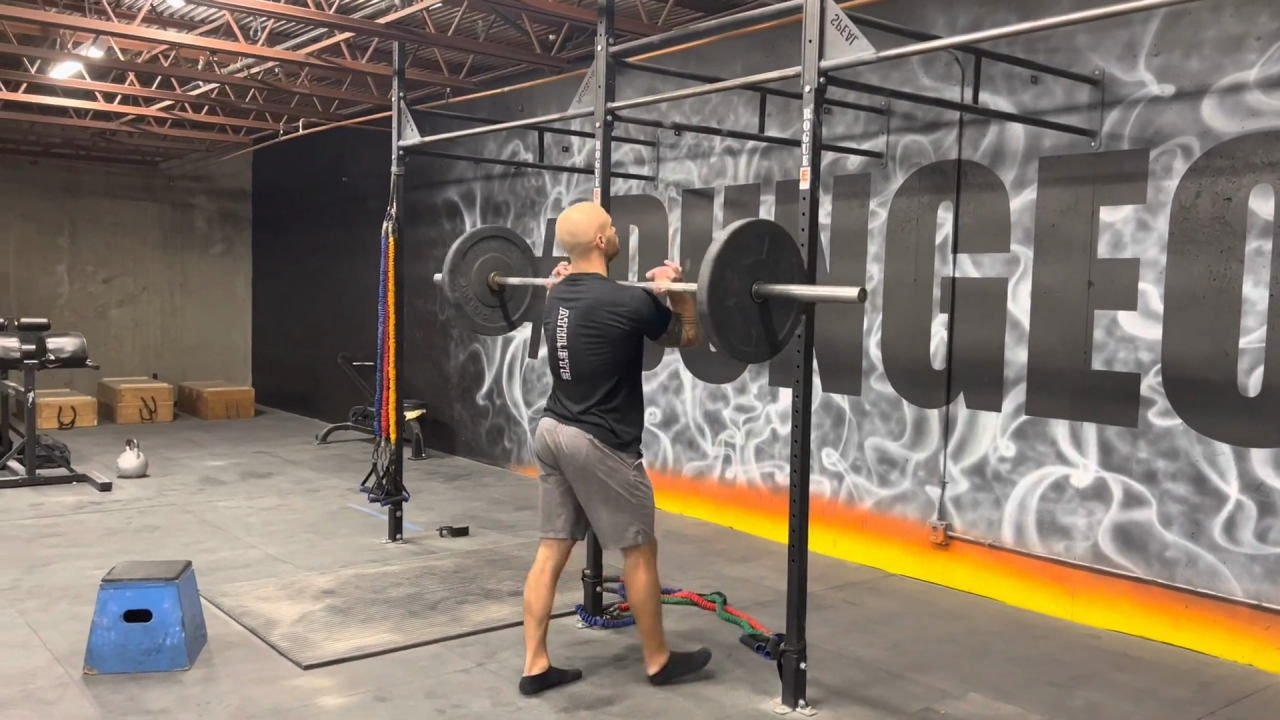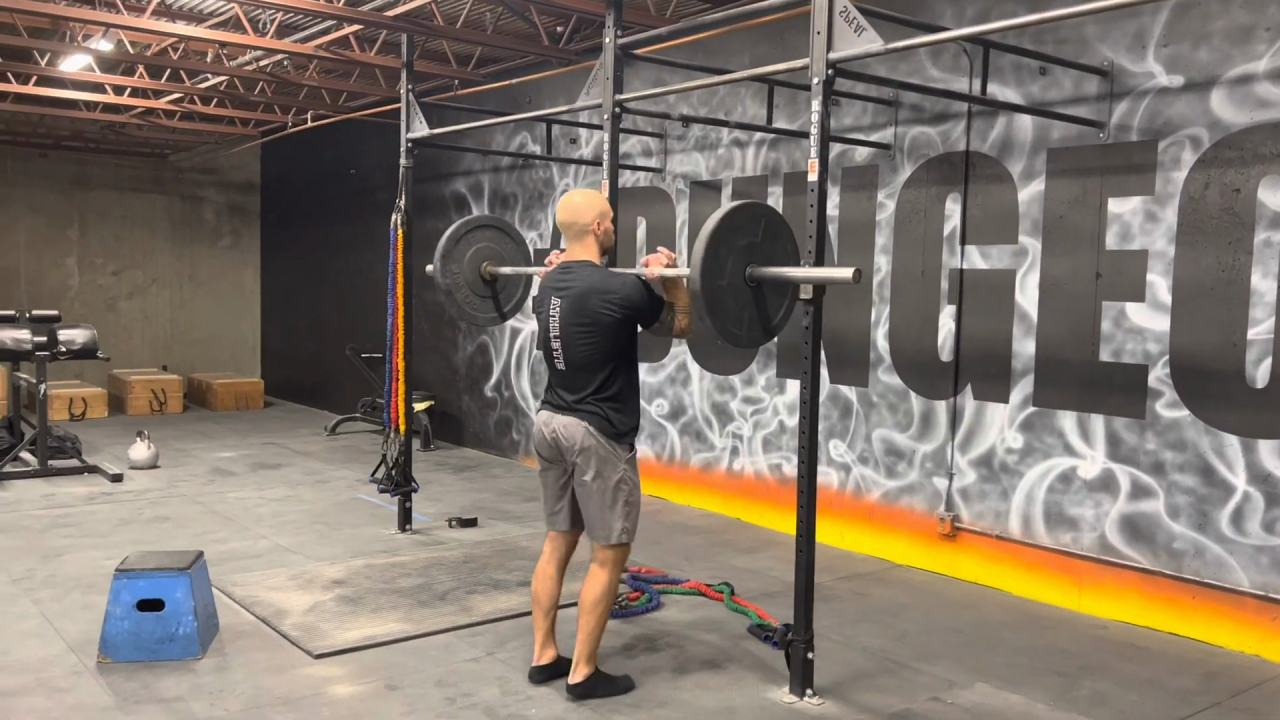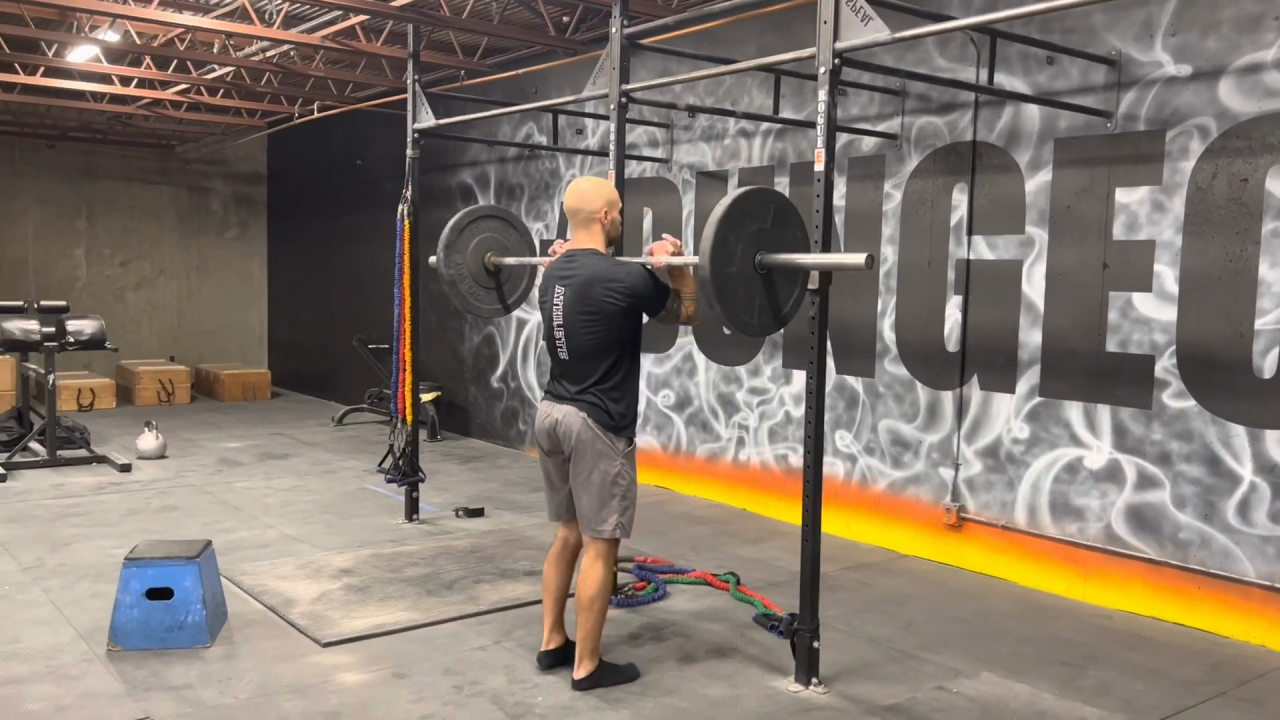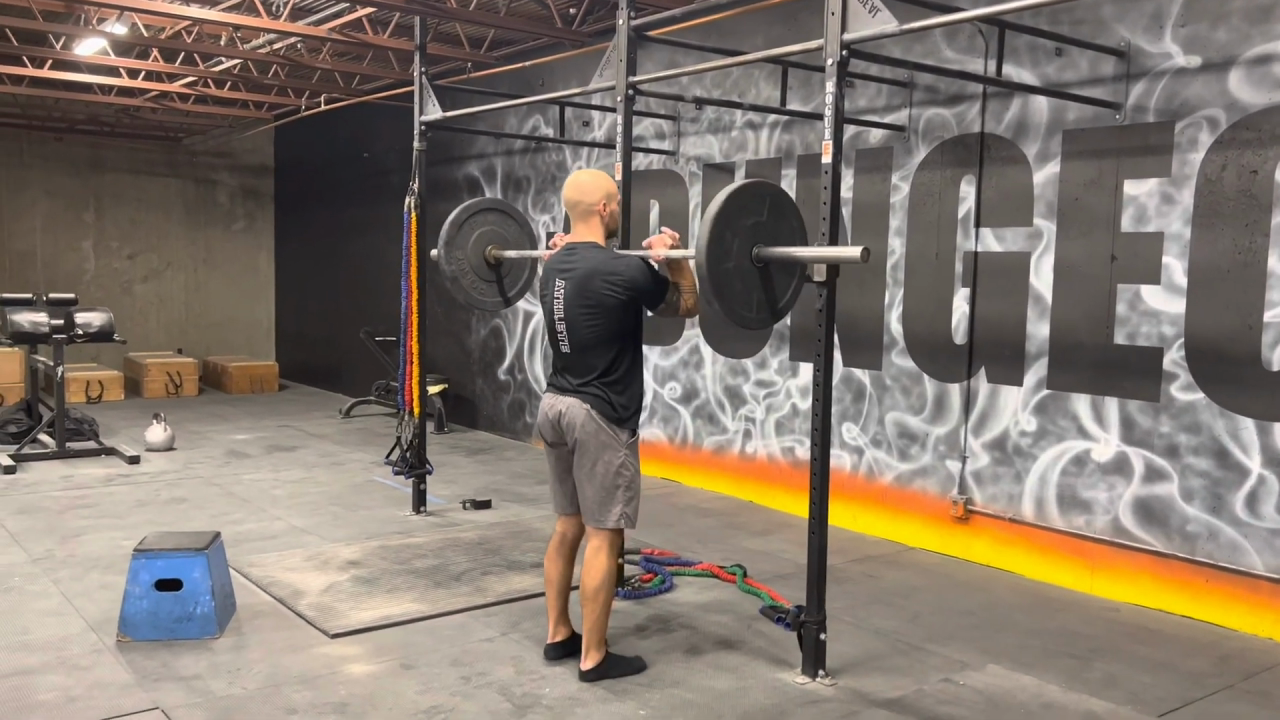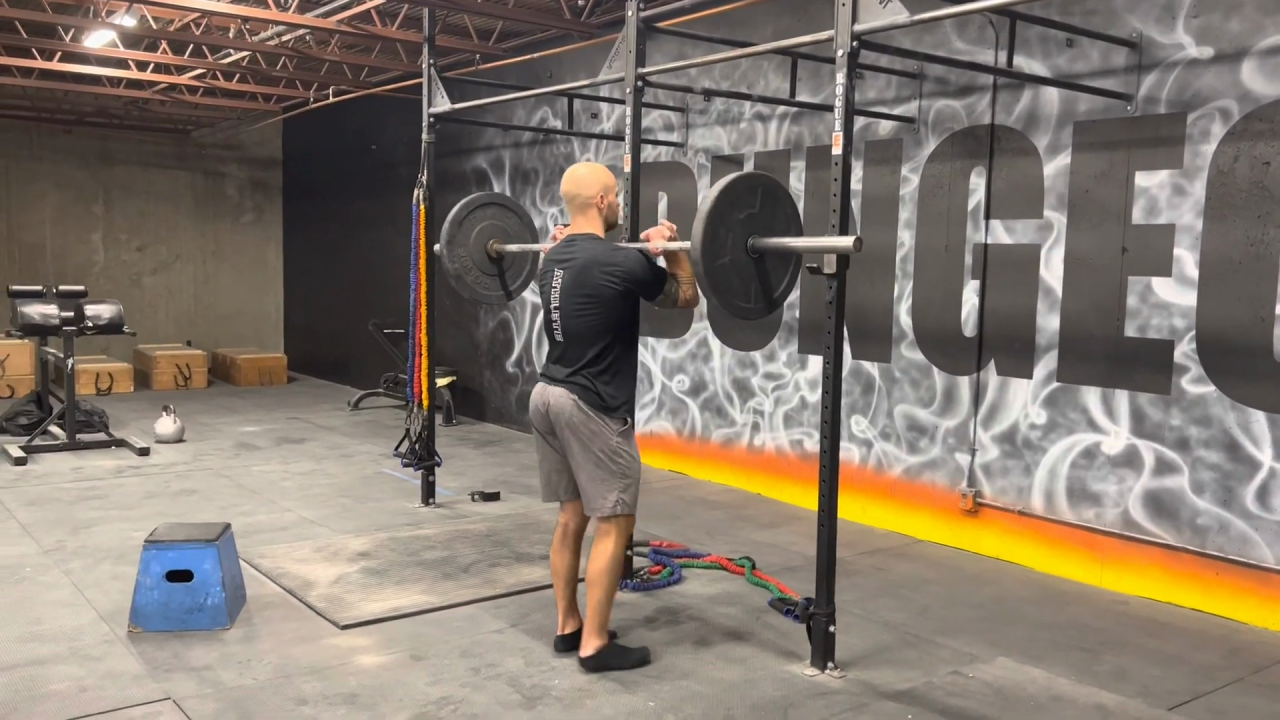
dt=0.3s
person 1, frame 1
left shoulder: (557, 296)
right shoulder: (628, 302)
right elbow: (687, 336)
right wrist: (676, 292)
left hip: (552, 432)
right hip: (600, 443)
left knee: (551, 551)
right knee: (639, 552)
left ankle: (535, 665)
right ankle: (658, 660)
person 1, frame 2
left shoulder: (548, 285)
right shoulder: (621, 289)
right elbow: (681, 325)
right wrist: (670, 277)
left hip: (549, 422)
right hip: (598, 434)
left knee: (557, 544)
right knee: (609, 553)
left ankle: (544, 656)
right ankle: (583, 672)
person 1, frame 3
left shoulder: (553, 273)
right shoulder: (625, 278)
right elbow: (687, 312)
right wrist: (675, 264)
left hip: (551, 413)
right hip: (597, 425)
left knee: (570, 534)
right knee: (600, 546)
left ankle: (552, 642)
right ankle: (586, 665)
person 1, frame 4
left shoulder: (553, 266)
right shoulder: (625, 271)
right elbow: (687, 306)
right wrist: (673, 257)
left hip: (554, 406)
right hip: (600, 417)
left knee: (568, 527)
right knee: (604, 536)
left ankle: (558, 635)
right ankle: (594, 657)
person 1, frame 5
left shoulder: (554, 258)
right shoulder: (622, 263)
right elbow: (686, 297)
right wrist: (671, 249)
left hip: (547, 395)
right hip: (591, 407)
left knee: (572, 516)
right knee: (614, 524)
left ankle: (568, 626)
right ankle: (595, 644)
